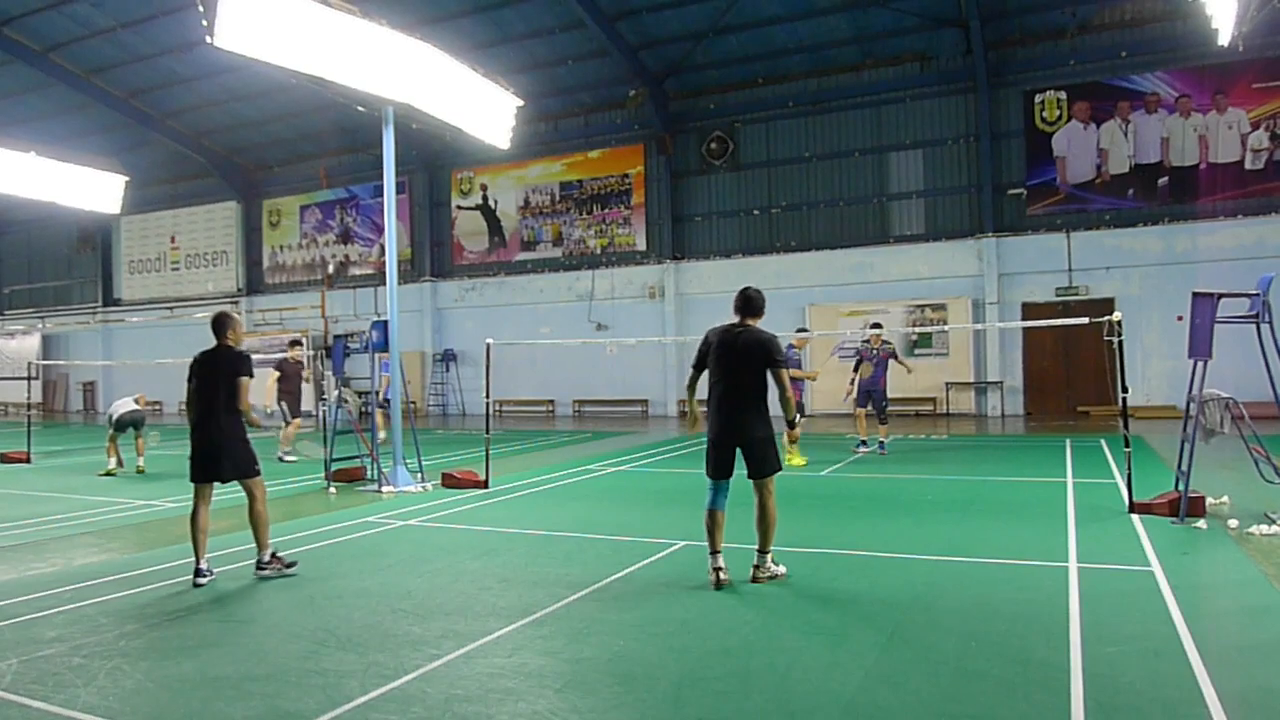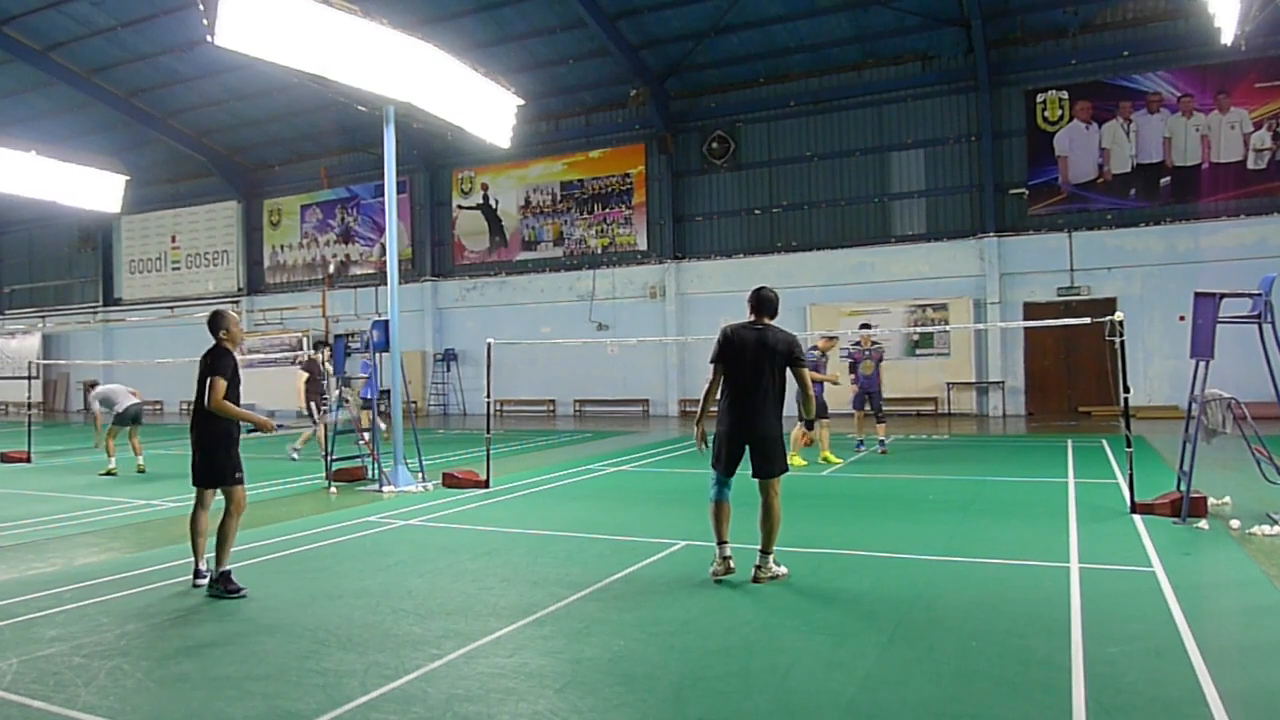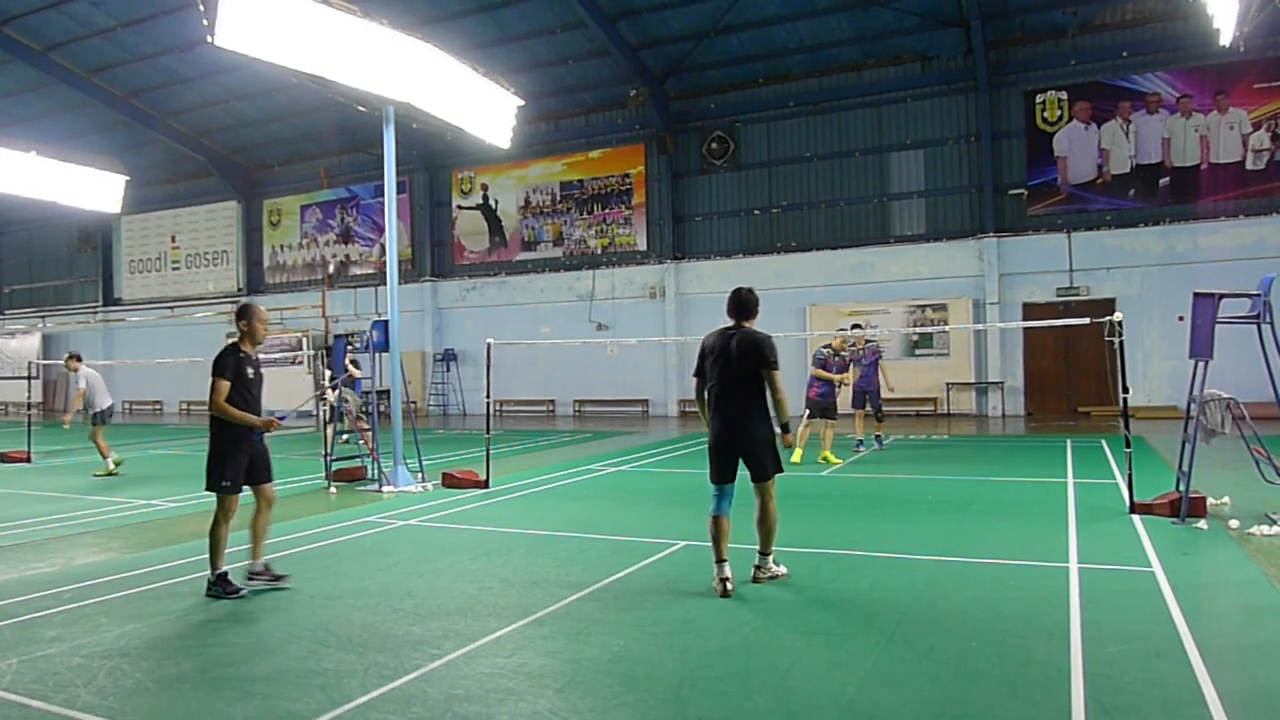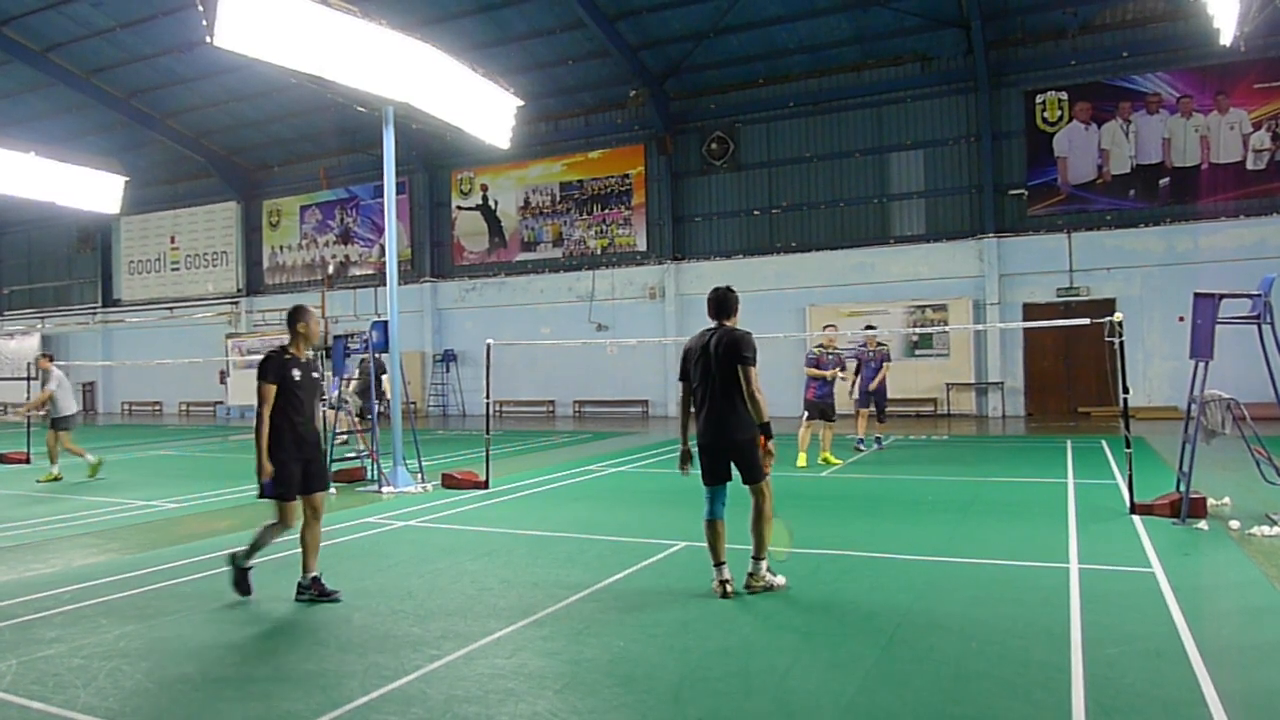
dt=0.4s
person 1, frame 1
left shoulder: (713, 336)
right shoulder: (767, 341)
left elbow: (691, 382)
right elbow: (785, 391)
left wrist: (692, 408)
right wrist: (792, 425)
left hip: (719, 428)
right hip: (756, 428)
left knee: (717, 492)
right knee: (765, 493)
left ankle: (717, 566)
right ankle: (763, 564)
person 1, frame 2
left shoulder: (729, 334)
right shoulder: (787, 341)
left elbow: (714, 382)
right elbow: (807, 390)
left wrist: (700, 421)
right wrist: (809, 425)
left hip: (730, 425)
right hip: (767, 428)
left knee: (720, 484)
right knee: (770, 493)
left ankle: (723, 554)
right ankle: (765, 564)
person 1, frame 3
left shoulder: (710, 341)
right shoulder: (761, 341)
left elbow: (699, 392)
right elbow: (777, 392)
right wrist: (785, 429)
left hip: (720, 433)
right hip: (756, 431)
left knee: (721, 498)
right knee: (766, 495)
left ankle: (722, 573)
right ankle: (764, 564)
person 1, frame 4
left shoulder: (692, 344)
right shoulder: (740, 339)
left elbow: (685, 399)
right elbow: (751, 390)
left wrist: (684, 444)
right wrist: (767, 434)
left hip: (707, 435)
right hip: (741, 431)
left knee: (714, 500)
right knee: (761, 495)
left ankle: (721, 576)
right ankle: (758, 572)
person 2, frame 1
left shoulder: (199, 361)
right shoulder: (240, 359)
left elbow: (190, 404)
right elbow: (242, 404)
right wrist: (253, 420)
left hip: (202, 437)
right hip: (230, 436)
left knee: (201, 501)
right knee: (257, 494)
left ankle: (201, 567)
right ankle: (265, 559)
person 2, frame 2
left shoulder: (211, 357)
right shoulder: (224, 358)
right elbow: (215, 402)
right wrist: (255, 419)
left hip: (203, 437)
right hip: (219, 439)
left knee: (203, 502)
right knee: (236, 504)
left ankle: (200, 568)
right ankle: (220, 575)
person 2, frame 3
left shoulder: (253, 358)
right shoulder: (228, 358)
right elbow: (217, 405)
right wrist: (258, 422)
left hip: (251, 443)
right hip: (229, 445)
left knee: (267, 500)
right knee: (226, 510)
left ankle: (257, 568)
right ankle: (216, 579)
person 2, frame 4
left shoulder: (312, 365)
right shoulder: (274, 362)
right elbow: (264, 412)
left wrist: (318, 445)
right wrist: (263, 458)
left hip: (312, 450)
right hip: (284, 453)
left knee: (315, 512)
right knee: (286, 520)
left ankle: (308, 582)
right ankle: (243, 560)
